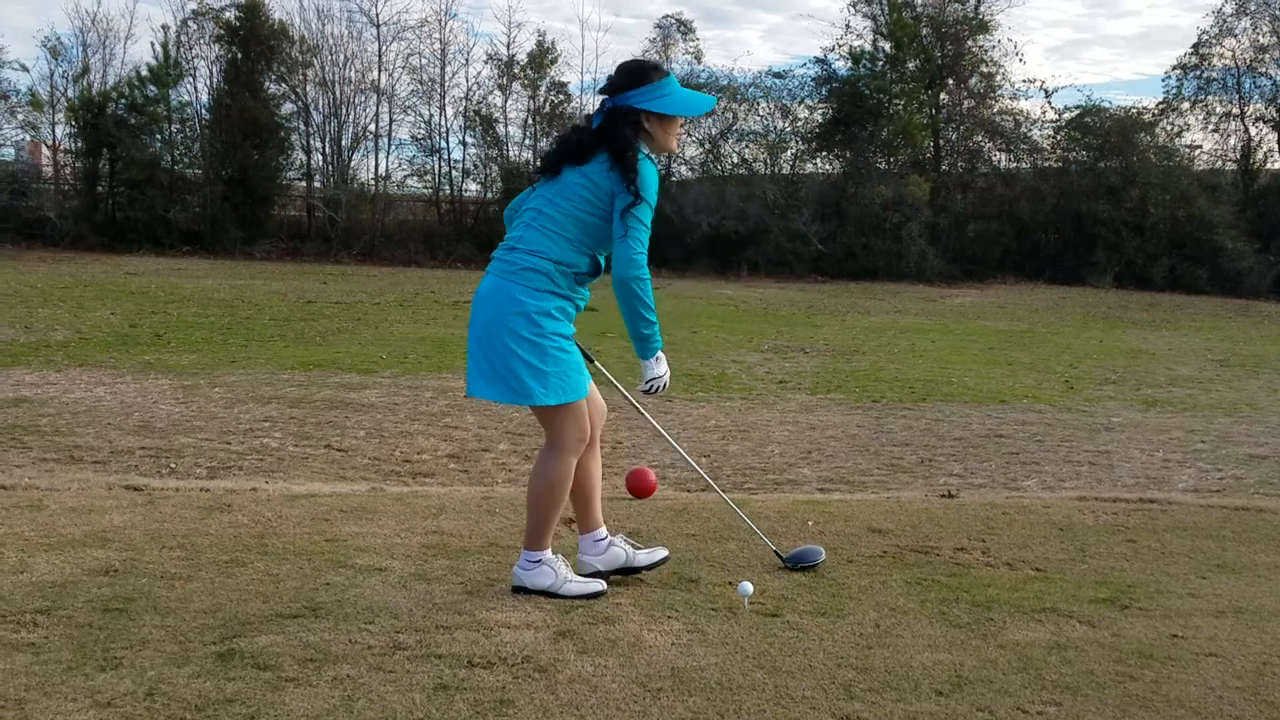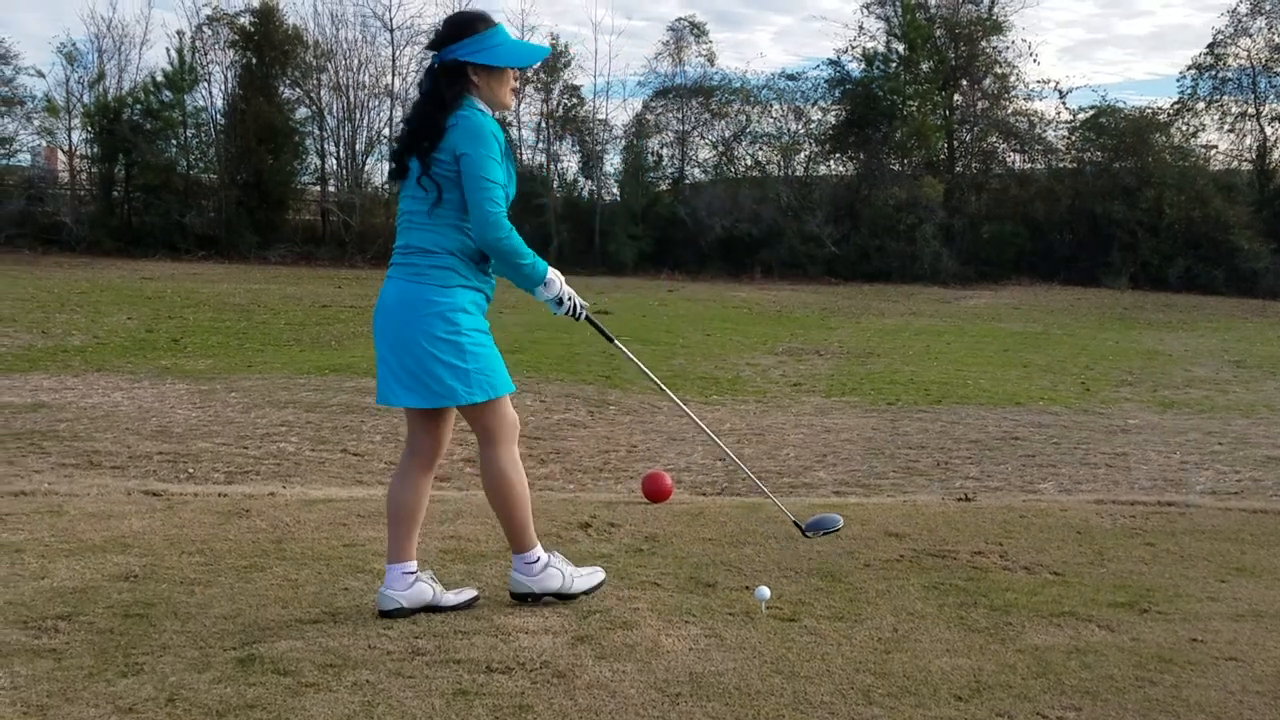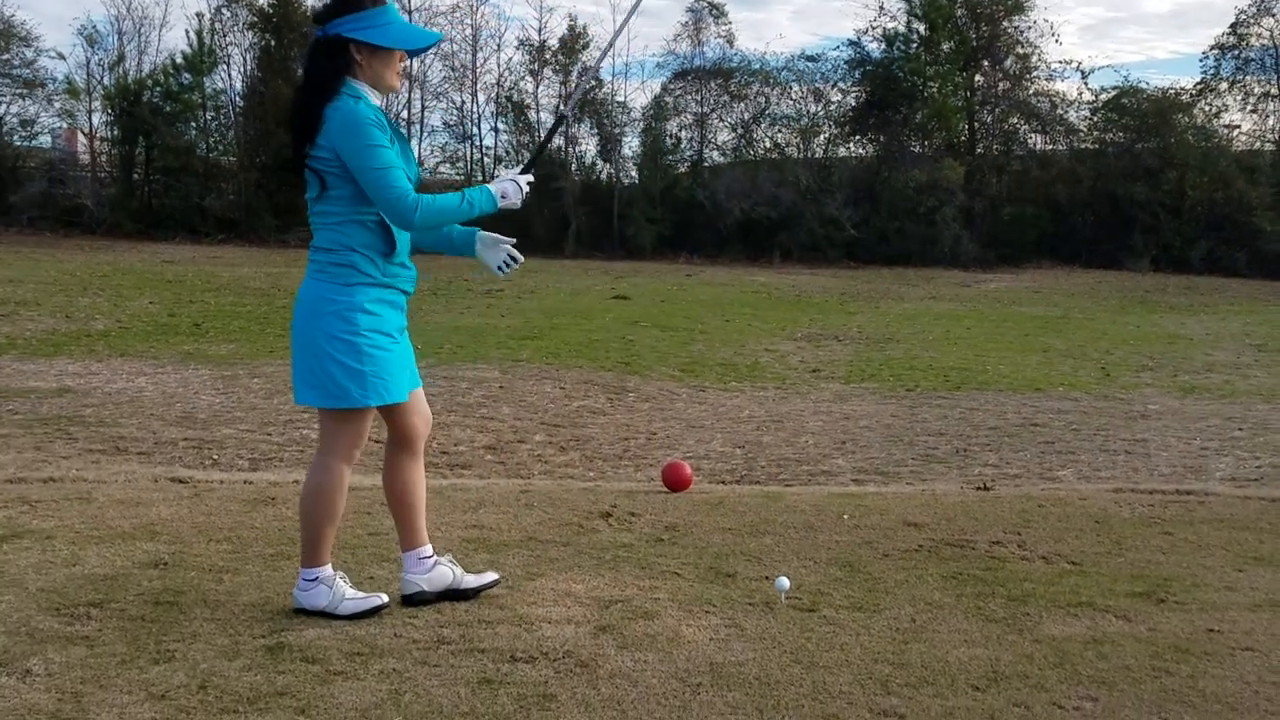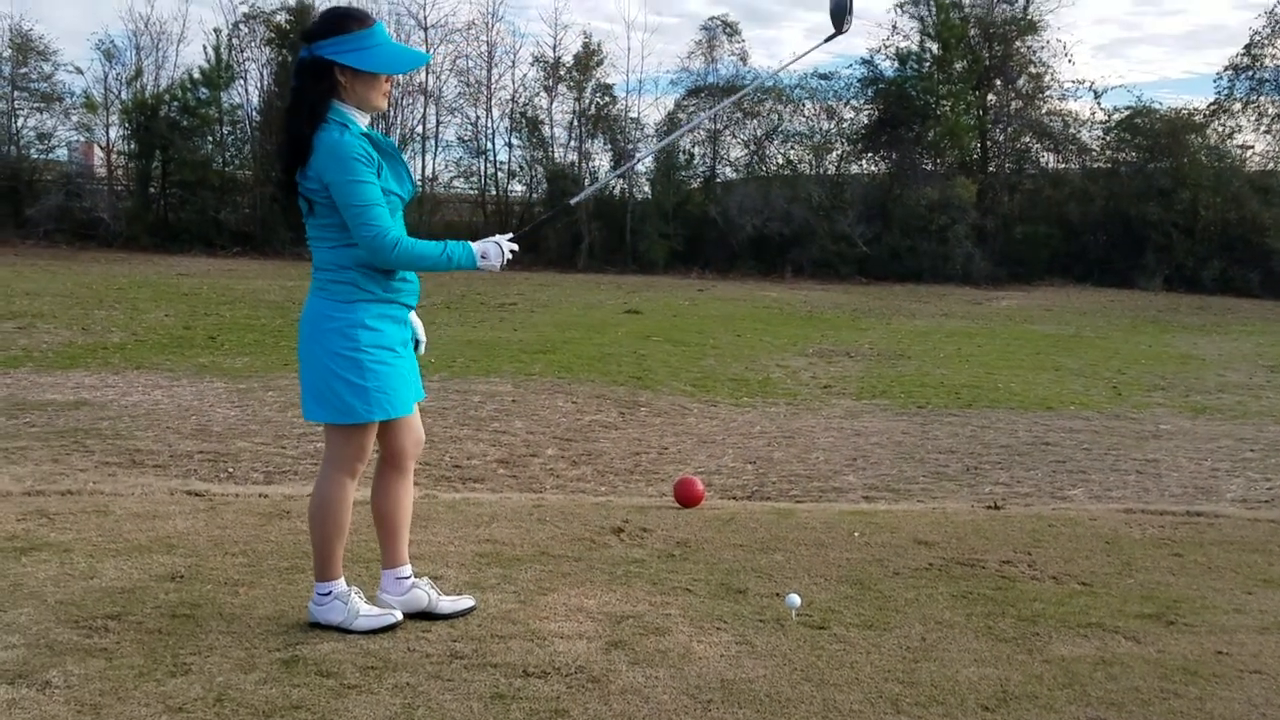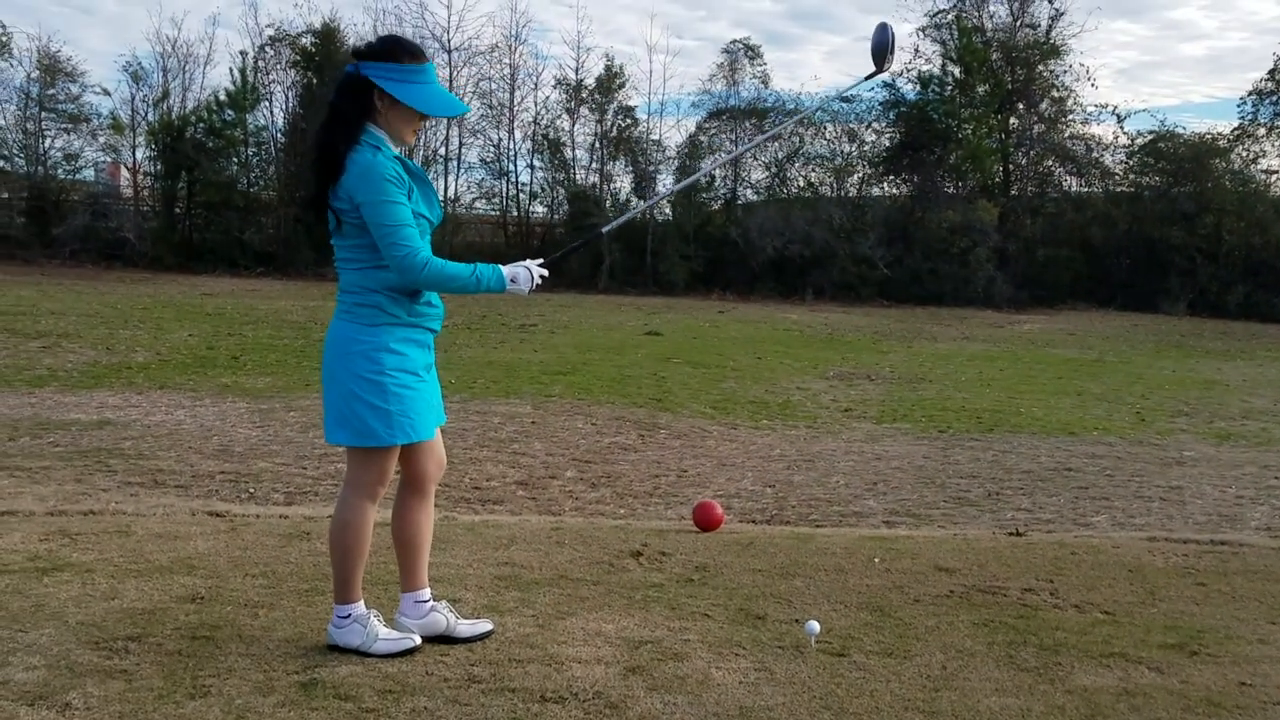
dt=0.7s
person 1, frame 1
left shoulder: (585, 156)
right shoulder: (636, 168)
left elbow: (515, 214)
right elbow: (629, 267)
right wrist: (651, 351)
left hip: (509, 297)
right hip: (531, 308)
left knee: (590, 420)
right knee: (570, 435)
left ankle: (596, 545)
right ankle: (535, 563)
person 1, frame 2
left shoulder: (436, 130)
right shoulder: (474, 127)
right elbow: (490, 228)
left wrist: (537, 278)
right wrist: (544, 277)
left hip: (408, 299)
right hip: (442, 304)
left knee: (425, 445)
right knee: (499, 431)
left ankle: (402, 580)
right ankle: (531, 565)
person 1, frame 3
left shoulder: (354, 114)
right shoulder: (352, 116)
left elbow: (385, 217)
right elbow: (406, 210)
left wrist: (473, 239)
right wrist: (491, 195)
left hip: (373, 302)
right hip: (351, 304)
left knee: (412, 430)
right knee: (343, 446)
left ankle: (422, 567)
right ankle: (314, 582)
person 1, frame 4
left shoulder: (354, 137)
right shoulder: (339, 144)
right elbow: (381, 244)
left wrist: (403, 307)
right wrist: (472, 254)
left hip: (378, 320)
right hip: (354, 322)
left knee: (404, 449)
right knee: (347, 462)
left ankle: (399, 585)
right ankle: (329, 597)
person 1, frame 5
left shoulder: (380, 161)
right shoulder: (373, 167)
right elbow: (411, 264)
right wrist: (501, 277)
left hip: (401, 343)
right hip: (378, 346)
left knee: (425, 473)
right knee: (368, 483)
left ankle: (418, 607)
right ankle: (348, 618)
